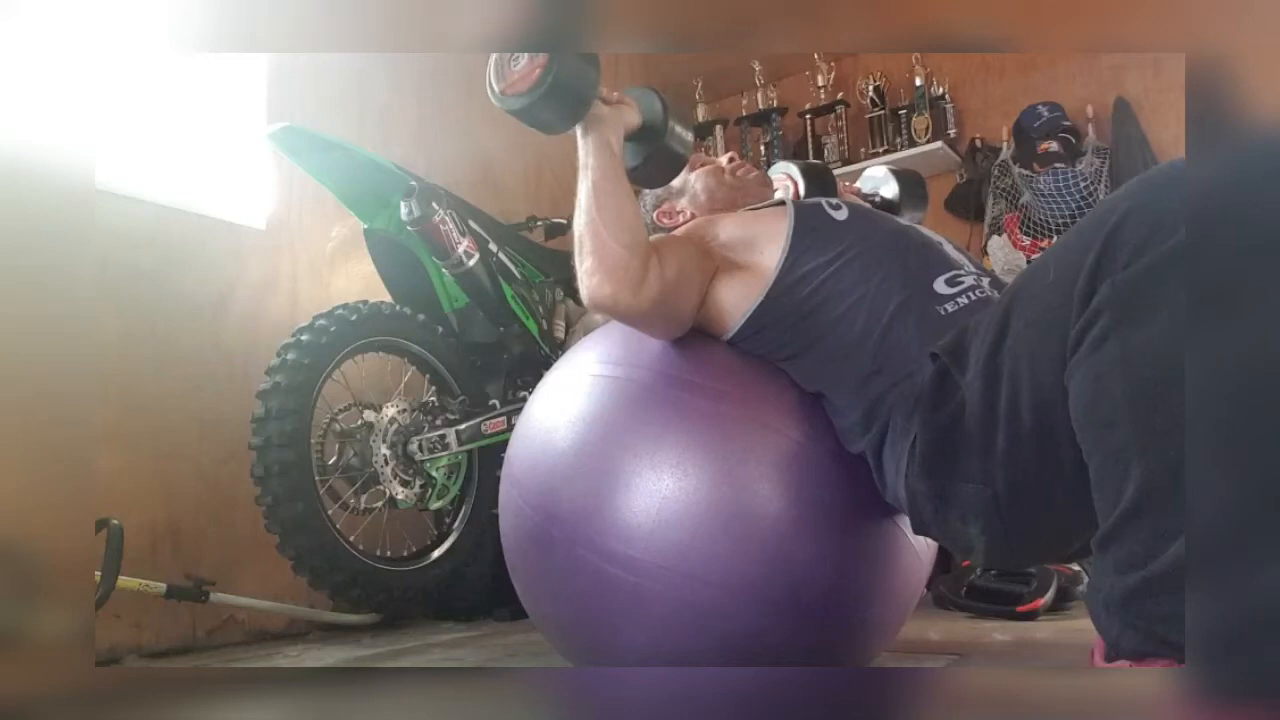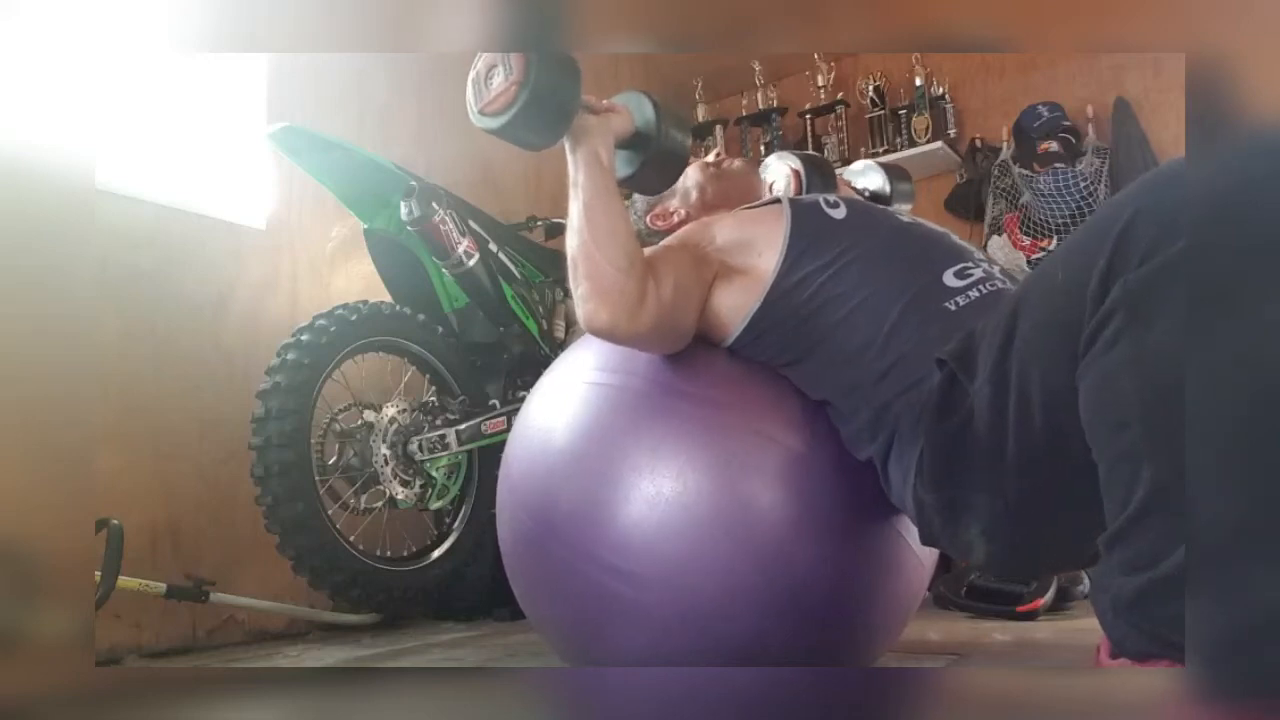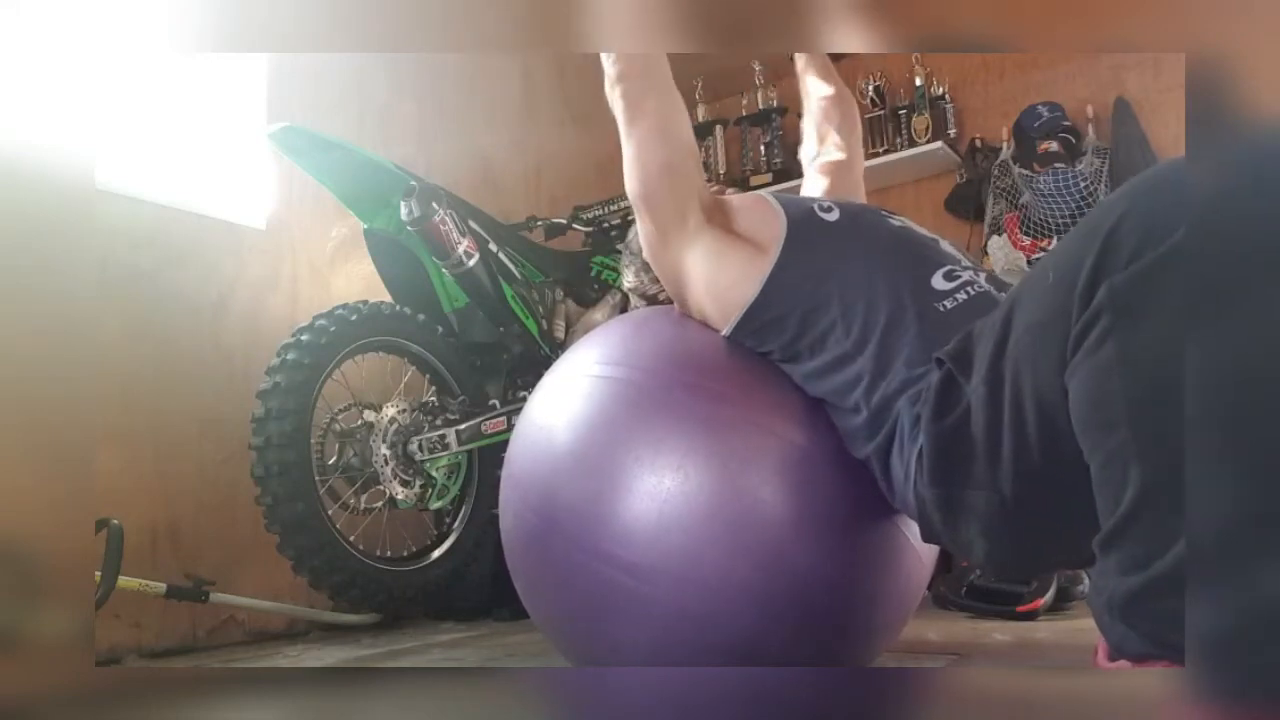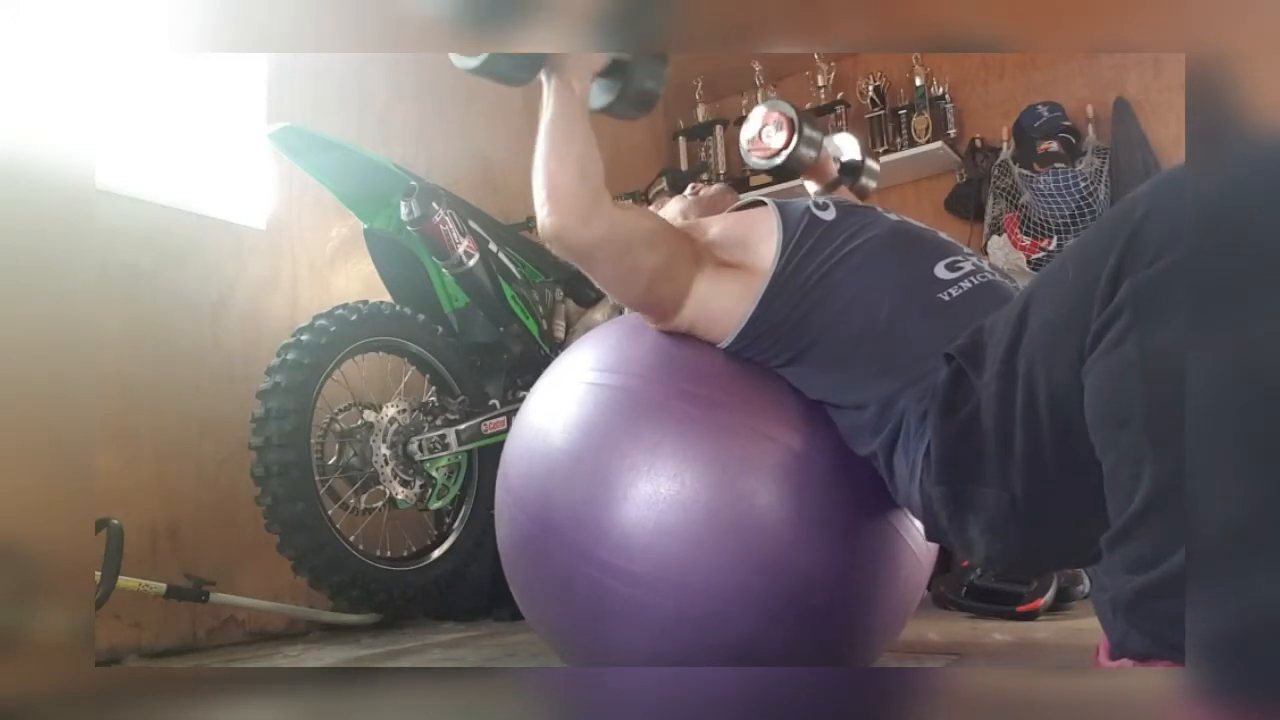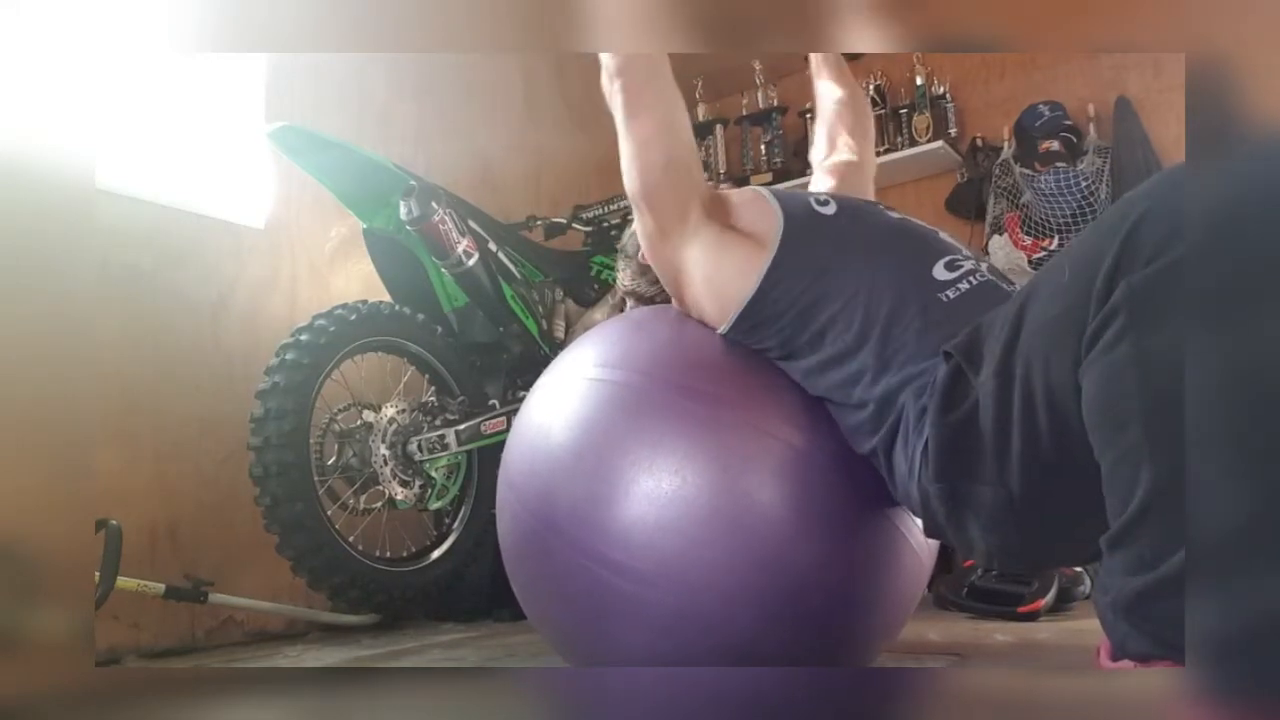
dt=1s
person 1, frame 1
left shoulder: (797, 241)
right shoulder: (706, 245)
right elbow: (615, 285)
left wrist: (860, 218)
right wrist: (601, 137)
right hip: (966, 429)
right knee: (1163, 216)
person 1, frame 2
left shoulder: (789, 238)
right shoulder: (698, 251)
right elbow: (614, 308)
left wrist: (851, 209)
right wrist: (590, 147)
right hip: (972, 421)
person 1, frame 3
left shoulder: (807, 217)
right shoulder: (690, 242)
left elbow: (832, 134)
right elbow: (634, 85)
left wrist: (807, 54)
right hip: (966, 431)
right knee: (1169, 210)
right ankle: (1153, 641)
person 1, frame 4
left shoulder: (772, 237)
right shoulder: (684, 271)
right elbow: (573, 221)
left wrist: (823, 180)
right wrist: (567, 80)
right hip: (974, 427)
right knee: (1180, 214)
right ankle: (1157, 643)
person 1, frame 5
left shoulder: (810, 216)
right shoulder: (691, 241)
left elbow: (845, 142)
right elbow: (630, 81)
left wrist: (825, 55)
right hip: (972, 425)
right ankle: (1153, 644)
